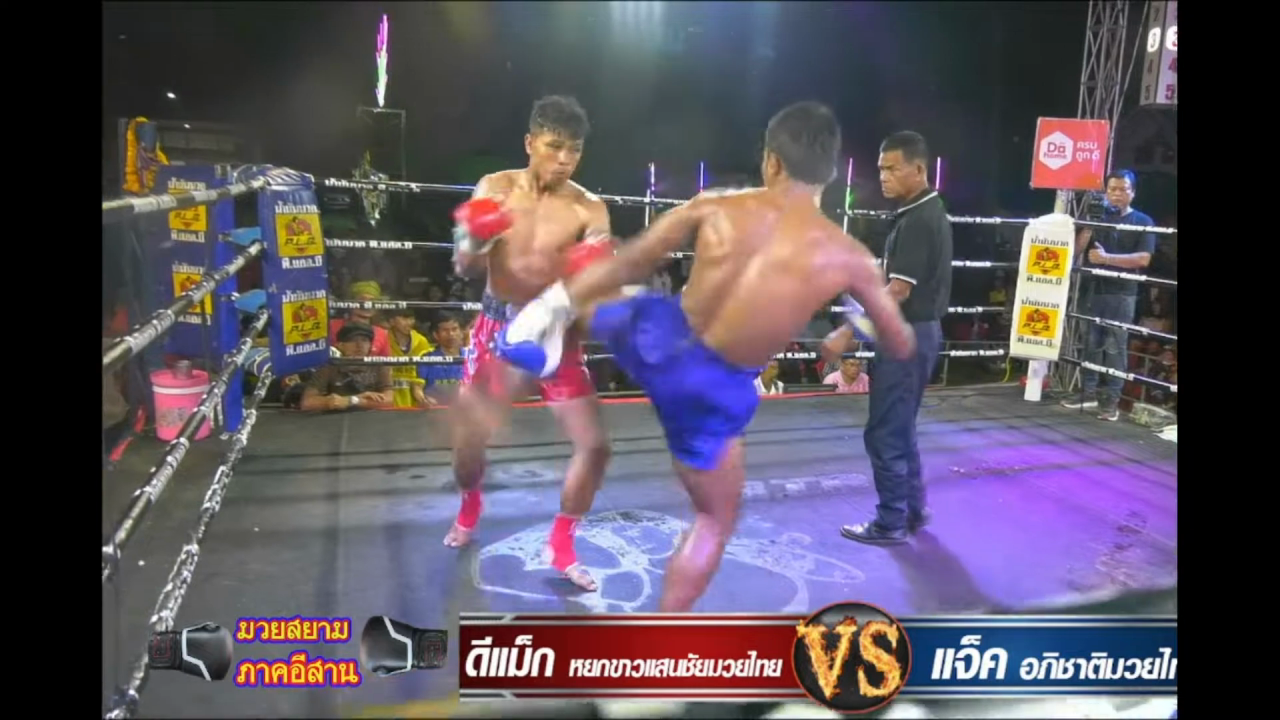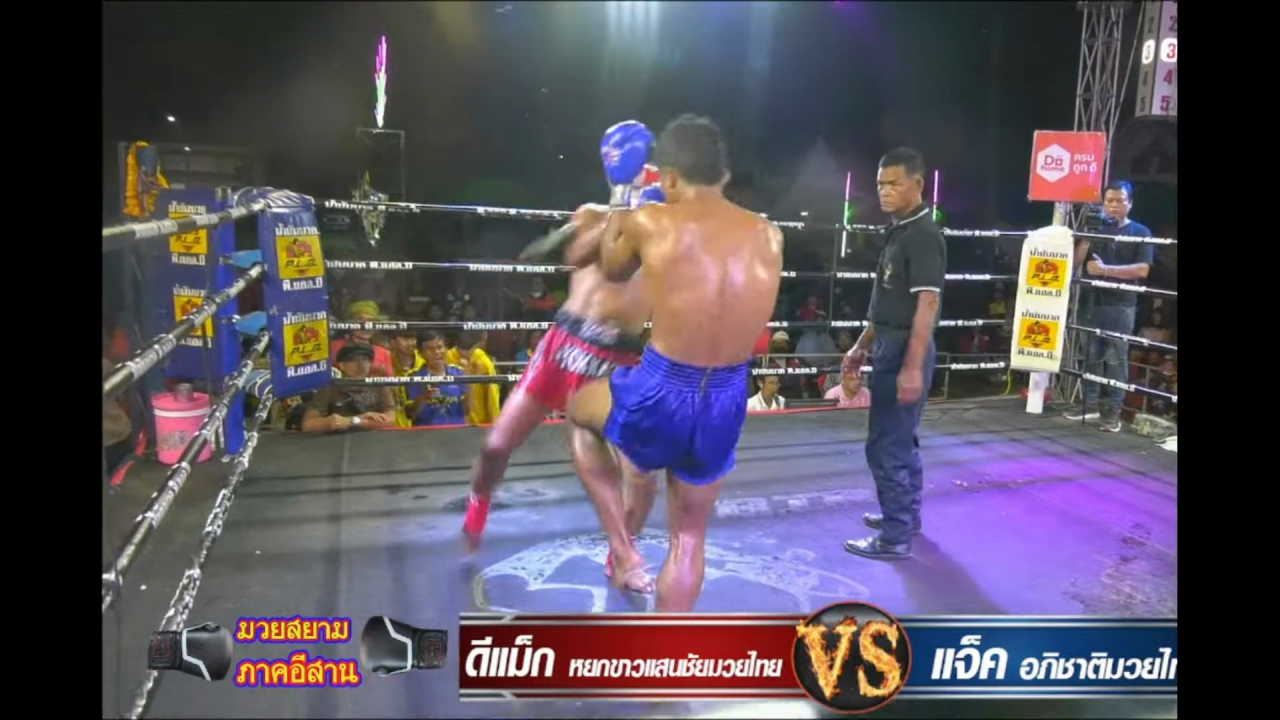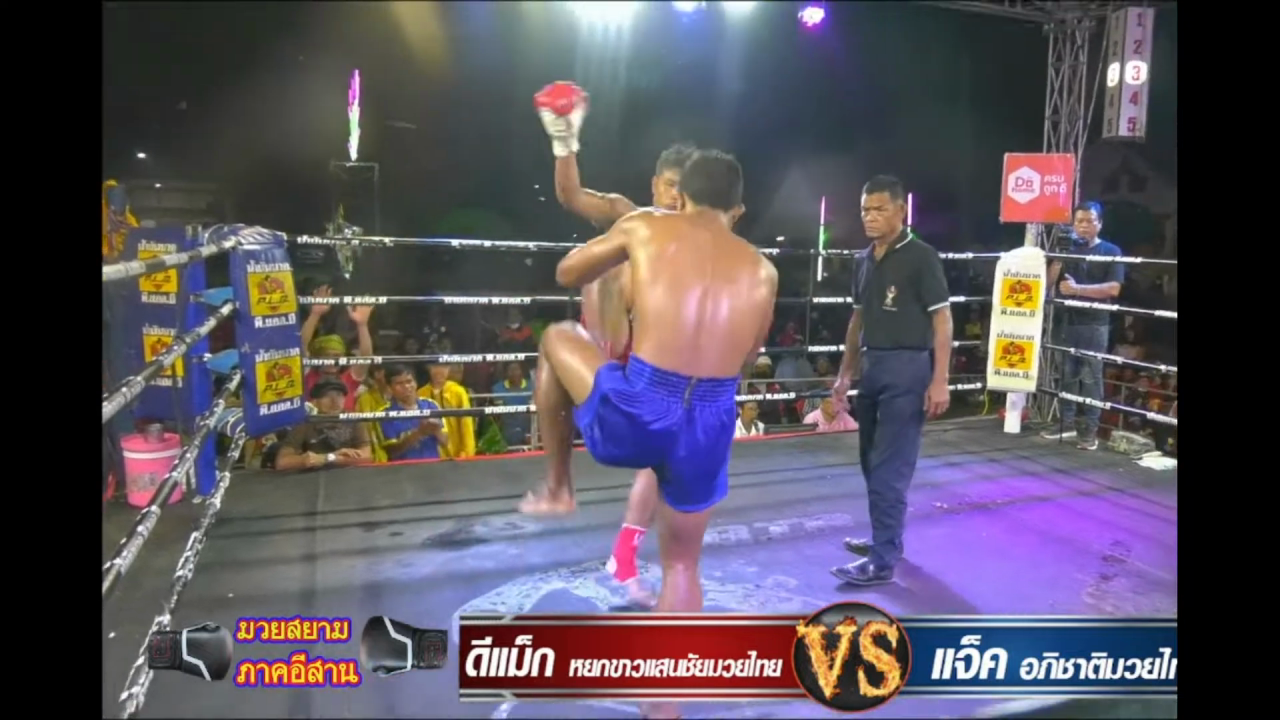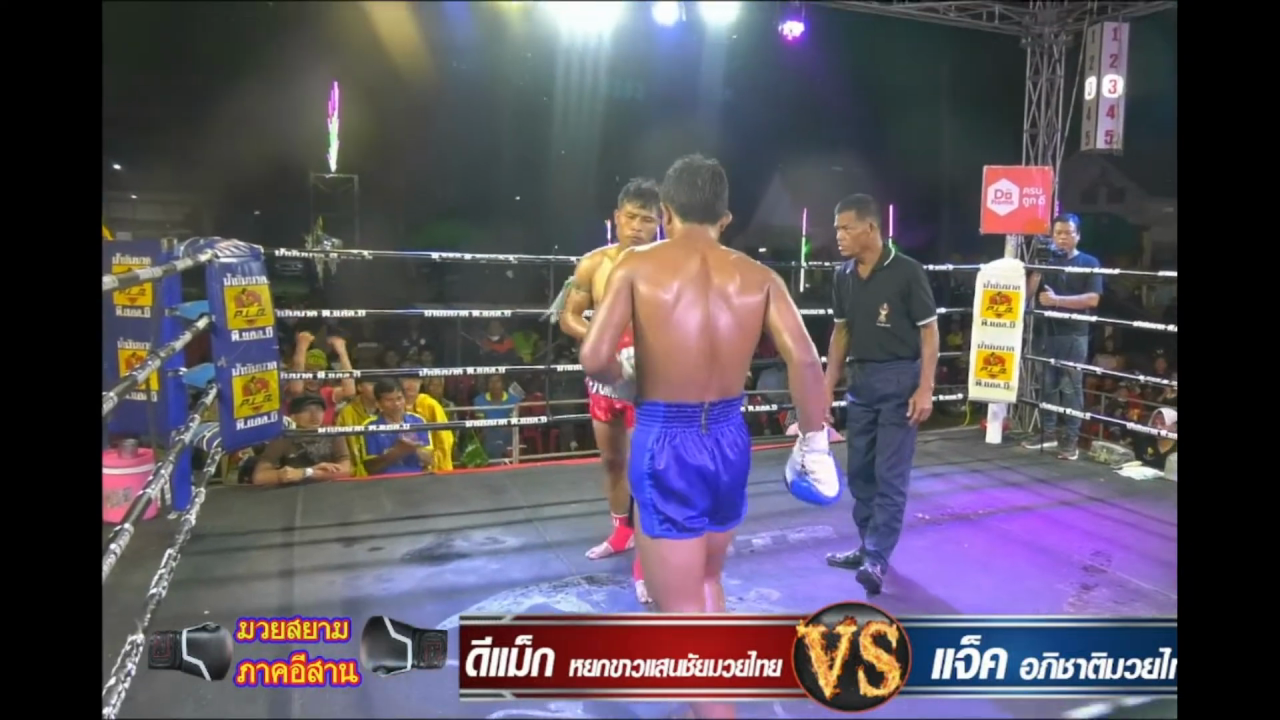
dt=0.5s
person 1, frame 1
left shoulder: (715, 208)
right shoulder: (847, 257)
left elbow: (624, 262)
right elbow: (899, 345)
left wrist: (549, 305)
right wrist: (864, 314)
left hip: (660, 342)
right hip: (717, 396)
left knee: (596, 303)
right knee: (716, 522)
person 1, frame 2
left shoulder: (646, 220)
right shoulder: (767, 235)
left elbow: (612, 268)
left hip: (659, 393)
right hip: (718, 406)
left knee: (580, 411)
right knee: (686, 536)
left ankle: (621, 549)
person 1, frame 3
left shoulder: (645, 226)
right shoulder: (762, 271)
left elbow: (567, 274)
left hip: (635, 404)
right hip: (708, 419)
left knee: (557, 340)
right knee: (681, 564)
left ankle: (557, 486)
person 1, frame 4
left shoulder: (636, 263)
right shoulder: (759, 278)
left elbow: (593, 359)
right elbow: (806, 364)
left wrist: (628, 381)
right wrist: (814, 441)
left hip: (666, 446)
right hip: (730, 442)
left knee: (680, 613)
right knee: (703, 581)
person 2, frame 1
left shoulder: (589, 209)
right shoulder: (495, 188)
right elbow: (464, 268)
right wrist: (474, 243)
right hip: (497, 330)
left knee: (594, 444)
right knee: (468, 434)
left ankle: (562, 546)
right ankle: (470, 510)
person 2, frame 2
right shoulder: (593, 217)
right elbow: (576, 251)
left hip: (618, 361)
right hip: (567, 347)
right knee: (499, 443)
right ankle: (476, 512)
person 2, frame 3
right shoulder: (626, 214)
right elbow: (570, 197)
right wrist: (565, 143)
right hip: (611, 346)
right knee: (604, 286)
left ankle: (625, 557)
person 2, frame 4
right shoulder: (591, 264)
right elbow: (568, 317)
right hip: (604, 376)
right knee: (611, 462)
left ankle: (644, 565)
right ankle: (621, 533)
person 3, frame 1
left shoulder: (917, 221)
right shoulder: (928, 213)
left elbow: (897, 292)
left wrist: (846, 334)
right hip: (918, 332)
left knee: (886, 432)
right knee: (899, 425)
left ankle: (891, 524)
right ankle: (913, 506)
person 3, frame 2
left shoulder: (924, 235)
right shoulder: (897, 231)
left elbow: (928, 305)
left wrist: (913, 367)
right wrist: (862, 345)
left hip: (906, 348)
right hip: (889, 345)
left knee: (886, 444)
right knee: (900, 438)
left ankle: (894, 536)
right ankle: (906, 514)
person 3, frame 3
left shoulder: (920, 257)
right shoulder: (864, 260)
left elbow: (942, 321)
left wrist: (940, 380)
right wrist: (845, 373)
left hip: (907, 370)
right hip: (872, 368)
left knee: (889, 467)
right knee: (874, 463)
left ankle: (881, 560)
right ankle: (888, 538)
person 3, frame 4
left shoulder: (907, 272)
right shoulder: (844, 276)
left elbow: (929, 333)
left wrist: (925, 388)
right wrist: (828, 385)
left hip: (900, 379)
right hip: (862, 380)
left knee: (891, 475)
right knee: (861, 471)
right ankle: (868, 548)
person 4, frame 1
left shoulder: (1142, 222)
left elbow: (1143, 259)
right elbow: (1076, 250)
left wrist: (1107, 258)
right wrist: (1088, 229)
left hip: (1122, 294)
right hip: (1092, 289)
left knee: (1115, 347)
right knee: (1090, 343)
left ankle: (1111, 400)
right ankle: (1089, 392)
person 4, frame 2
left shoulder: (1140, 233)
left elbow: (1142, 270)
right elbow: (1075, 262)
left wrist: (1105, 270)
right wrist: (1085, 240)
left hip: (1121, 305)
right hip: (1092, 301)
left knee: (1116, 359)
right knee: (1091, 355)
left ankle: (1113, 411)
right ankle: (1090, 404)
person 4, frame 3
left shoulder: (1111, 252)
right shoulder: (1067, 249)
left elbow: (1113, 288)
right elbow: (1048, 282)
left wrist: (1078, 289)
right wrist: (1057, 260)
left hip: (1094, 323)
right hip: (1066, 320)
left knee: (1091, 377)
right knee: (1066, 374)
left ankle: (1090, 429)
right ankle: (1067, 422)
person 4, frame 4
left shoulder: (1089, 263)
right shoulder: (1046, 260)
left elbow: (1093, 299)
right elbow: (1028, 293)
left wrist: (1057, 300)
right wrist: (1037, 270)
left hip: (1074, 334)
right hip: (1046, 332)
left knee: (1071, 387)
right knee: (1046, 385)
left ankle: (1071, 439)
right ankle: (1048, 433)
